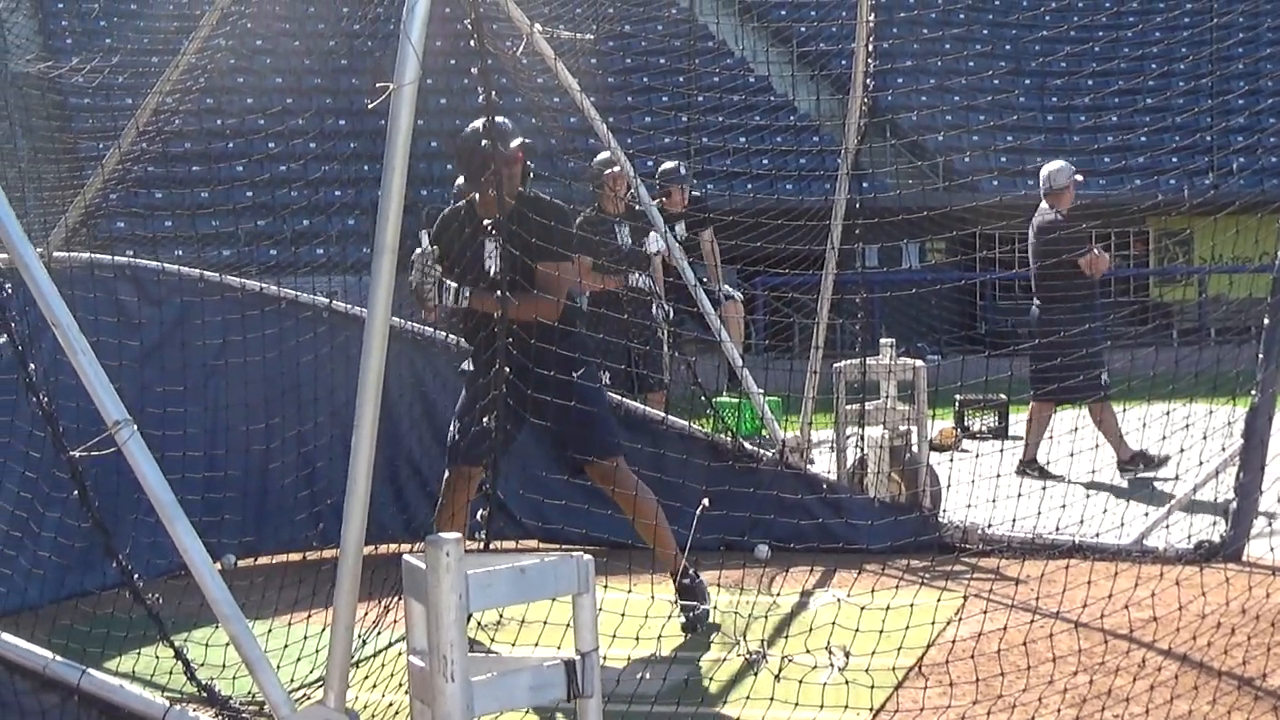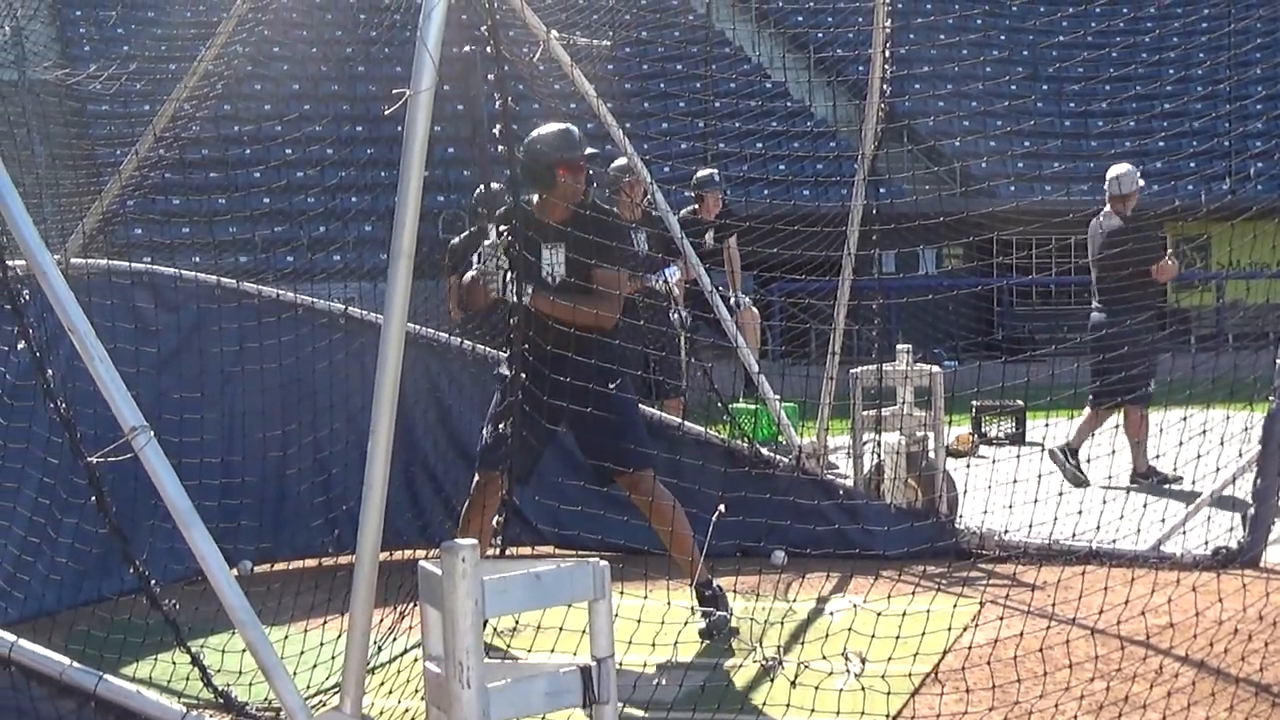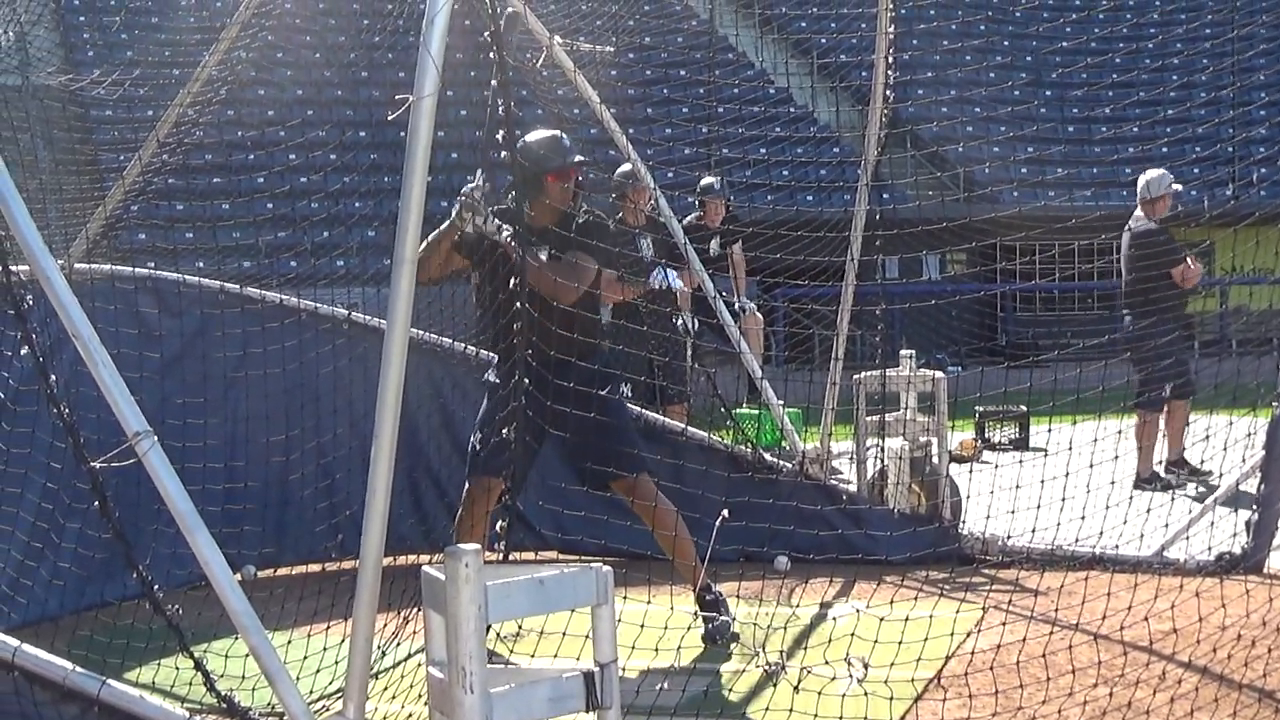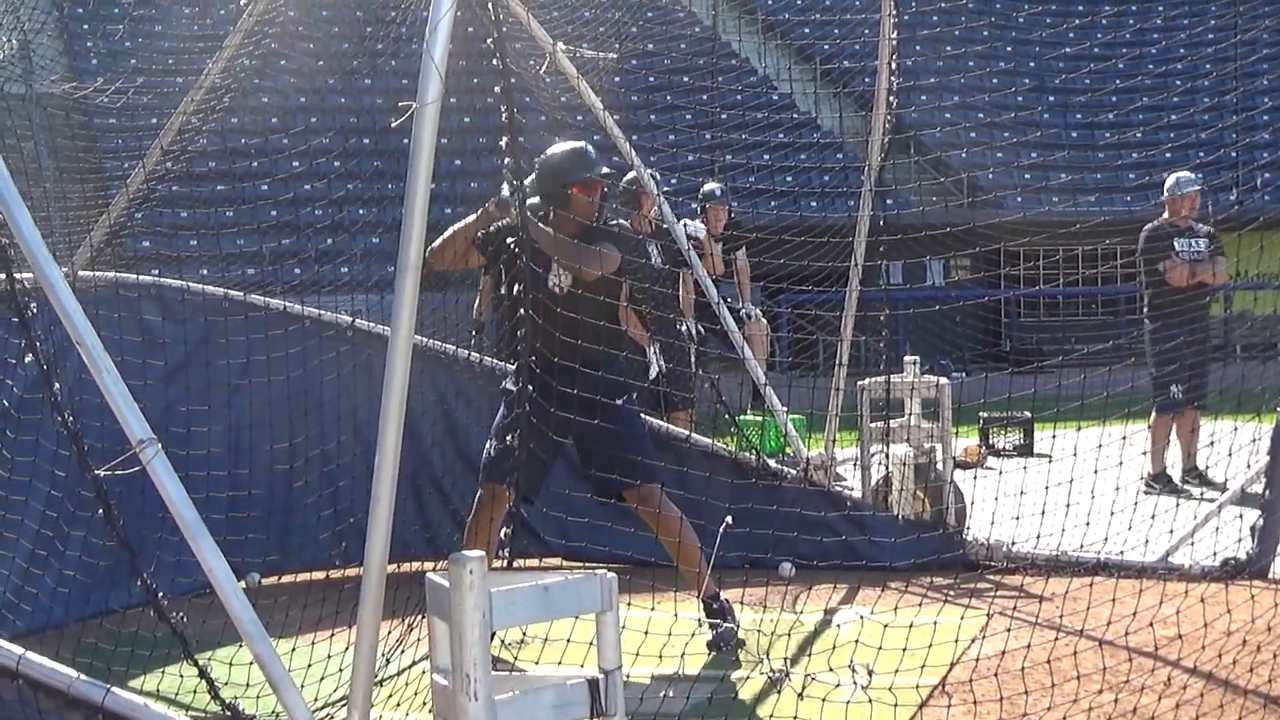
dt=0.4s
person 1, frame 1
left shoulder: (548, 216)
right shoulder: (453, 225)
left elbow: (549, 305)
right elbow: (440, 303)
left wrist: (467, 298)
left hip: (557, 360)
right hip: (493, 366)
left knee: (612, 471)
right knee: (460, 476)
left ankle: (685, 576)
person 1, frame 2
left shoulder: (602, 226)
right shoulder: (508, 224)
left elbow: (606, 311)
left wrist: (528, 294)
left hip: (592, 371)
right hip: (528, 370)
left knee: (641, 482)
right knee: (488, 483)
left ankle: (707, 589)
person 1, frame 3
left shoulder: (588, 227)
right shoulder: (498, 221)
left elbow: (566, 290)
right elbow: (424, 270)
left wrist: (503, 239)
right wrist: (458, 221)
left hip: (581, 376)
right hip: (517, 377)
left knee: (636, 485)
right knee: (480, 488)
left ankle: (707, 594)
person 1, frame 4
left shoulder: (610, 238)
right shoulder: (513, 236)
left elbow: (586, 265)
right elbow: (438, 259)
left wrist: (526, 225)
right wrist: (489, 215)
left hip: (597, 386)
right hip: (534, 385)
left knee: (648, 495)
right knee: (492, 496)
left ankle: (714, 602)
person 2, frame 1
left shoulder: (1045, 220)
right shoulder: (1057, 224)
left elbow: (1094, 259)
right elbow: (1096, 267)
left wrist: (1094, 258)
right wrist: (1097, 259)
left hip: (1054, 317)
right hip: (1067, 319)
left knee: (1047, 393)
right knee: (1095, 390)
left ankle: (1029, 460)
right ankle: (1126, 457)
person 2, frame 2
left shoulder: (1097, 225)
right shoulder: (1136, 230)
right elbow: (1165, 273)
left wrist: (1163, 263)
right wrist: (1168, 263)
left hip: (1105, 319)
right hip: (1132, 322)
left knee: (1108, 397)
right knee: (1136, 398)
left ankle: (1071, 447)
right ankle: (1142, 469)
person 2, frame 3
left shoulder: (1136, 228)
right shoulder: (1153, 234)
left elbow: (1183, 269)
right elbow: (1187, 277)
left wrist: (1188, 267)
right wrist: (1192, 268)
left hip: (1163, 325)
right hip: (1153, 326)
left knee: (1180, 394)
right knee: (1152, 401)
left ankle: (1176, 461)
right ankle: (1146, 474)
person 2, frame 4
left shoulder: (1206, 234)
right shoulder: (1154, 234)
left elbow: (1220, 273)
right elbow: (1174, 276)
left wrist: (1187, 270)
right wrist: (1201, 271)
left hip: (1196, 326)
right hip: (1165, 327)
left knee: (1192, 403)
right knee: (1168, 402)
left ankle: (1190, 468)
right ankle: (1156, 473)
person 3, frame 1
left shoulder: (641, 217)
right shoulder: (588, 223)
left elbow: (655, 261)
left wrist: (659, 299)
right wrist: (627, 279)
left hip: (643, 312)
right hip: (606, 316)
left knee: (656, 389)
person 3, frame 2
left shoulder: (658, 223)
left elbow: (676, 266)
left wrist: (678, 305)
right wrist: (645, 281)
left hip: (662, 319)
right hip: (626, 322)
left knee: (674, 396)
person 3, frame 3
left shoulder: (663, 228)
right shoulder: (611, 235)
left elbow: (682, 270)
left wrist: (683, 311)
left hip: (667, 326)
right hip: (630, 330)
left knee: (678, 402)
person 3, frame 4
left shoulder: (666, 236)
left elbow: (685, 276)
right elbow: (620, 304)
right wrist: (647, 342)
left hip: (672, 334)
right hip: (637, 340)
left knee: (682, 409)
person 4, frame 1
left shoulder: (696, 204)
left elbow: (709, 245)
left wrist: (718, 284)
right hip: (664, 284)
left knee: (733, 306)
left ankle: (736, 376)
person 4, frame 2
left shoulder: (725, 218)
right shoulder: (684, 222)
left elbow: (731, 254)
left wrist: (736, 293)
right hip: (688, 290)
left knee: (750, 315)
left ankle: (753, 381)
person 4, frame 3
left shoulder: (730, 225)
right shoulder: (689, 229)
left elbow: (737, 261)
left wrist: (741, 298)
left hip: (720, 292)
right hip: (694, 295)
left knee: (753, 319)
person 4, frame 4
left shoulder: (733, 233)
right shoulder: (691, 236)
left elbow: (742, 268)
left wrist: (746, 304)
left hip: (724, 300)
right hip: (698, 302)
left knee: (758, 326)
left ankle: (760, 391)
